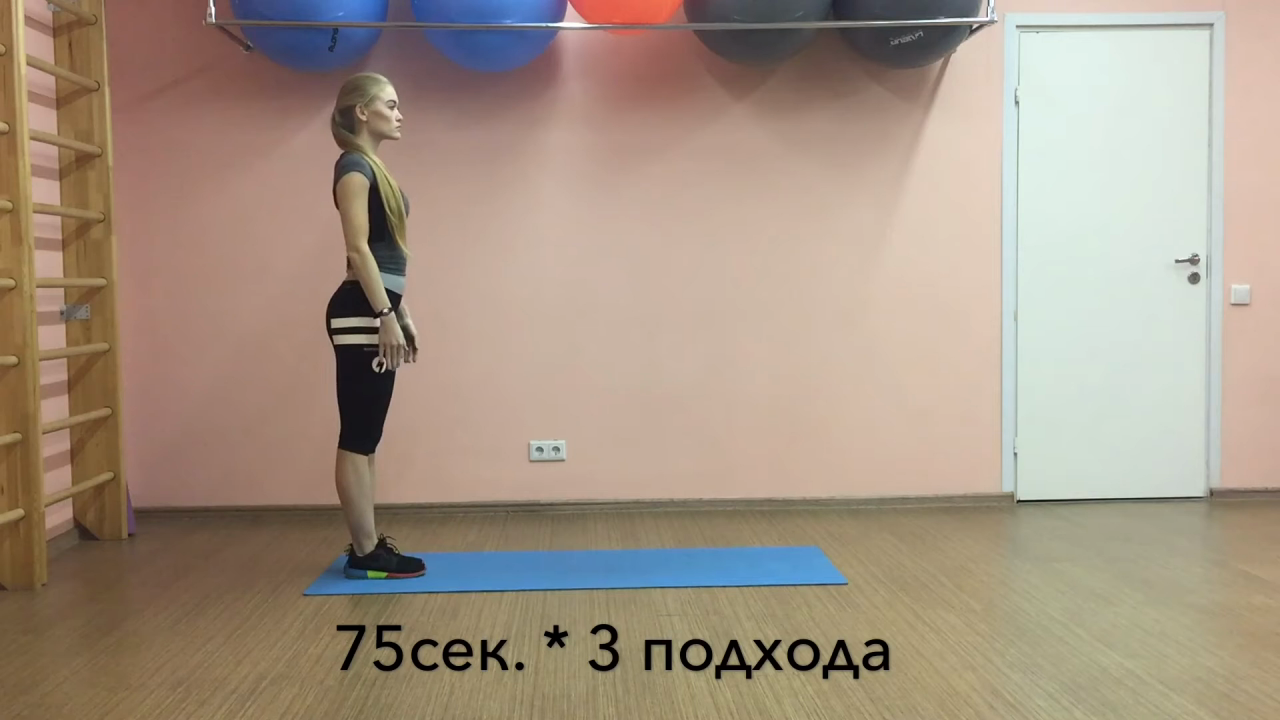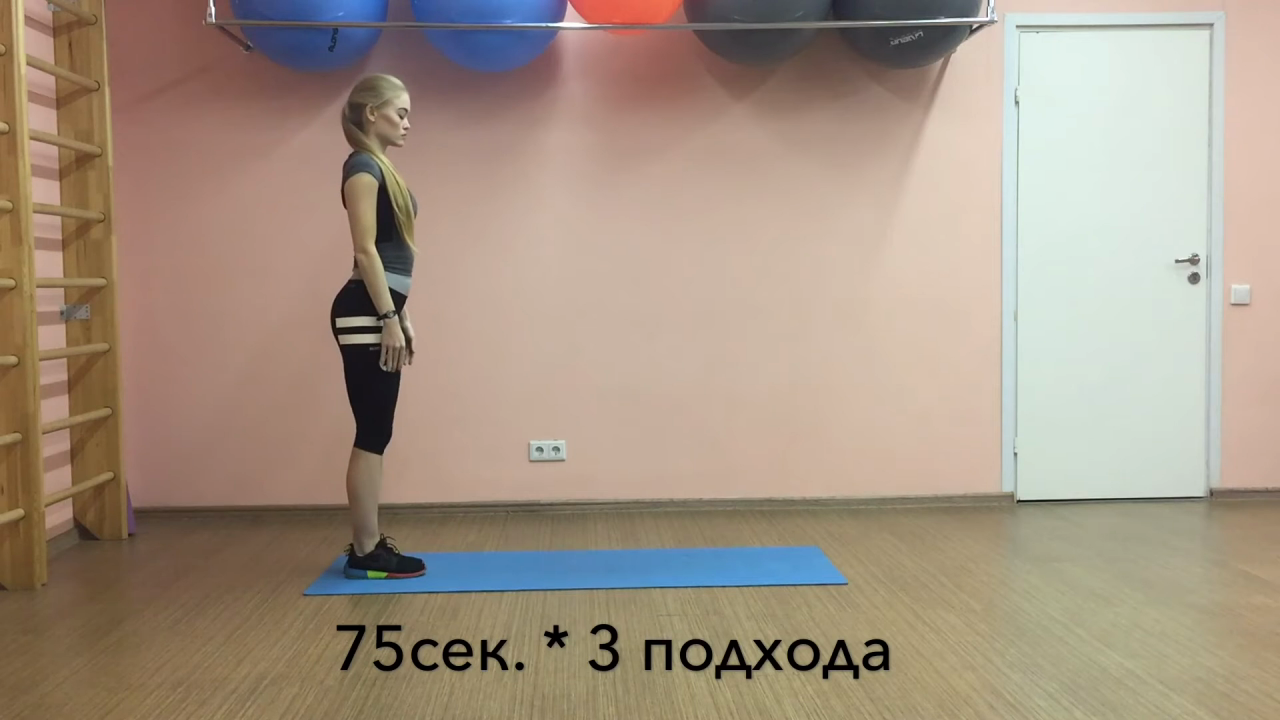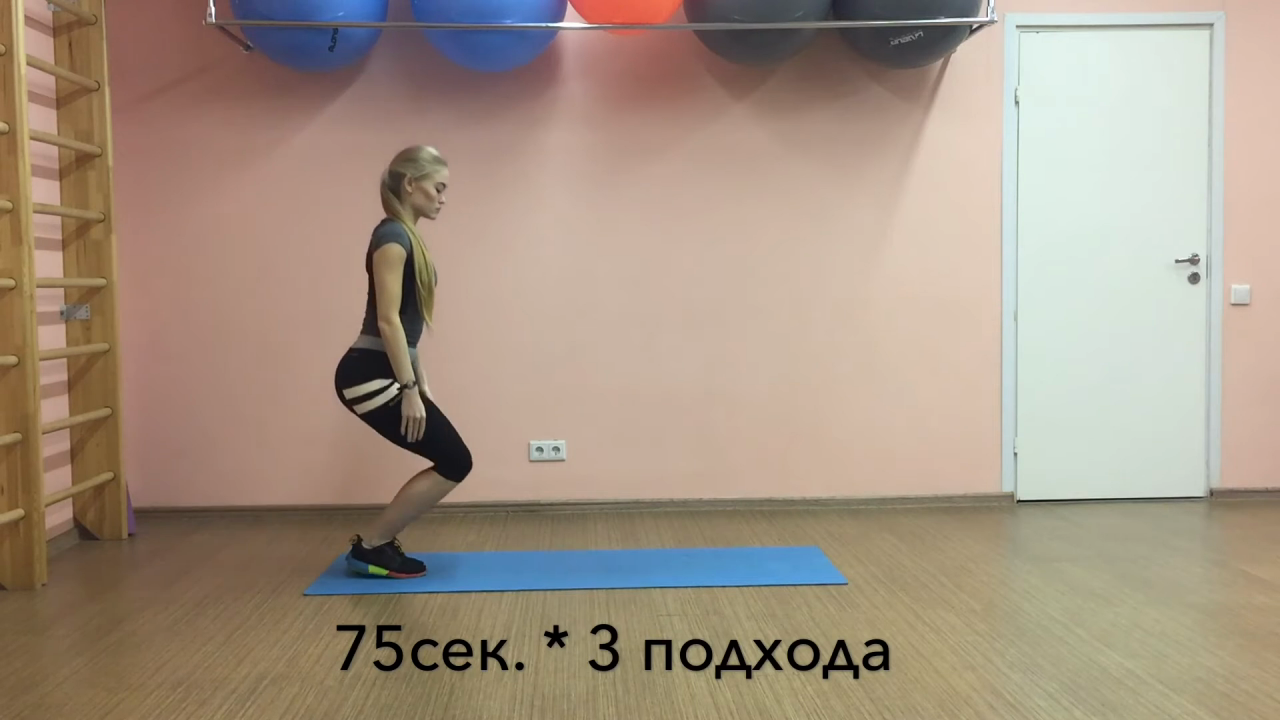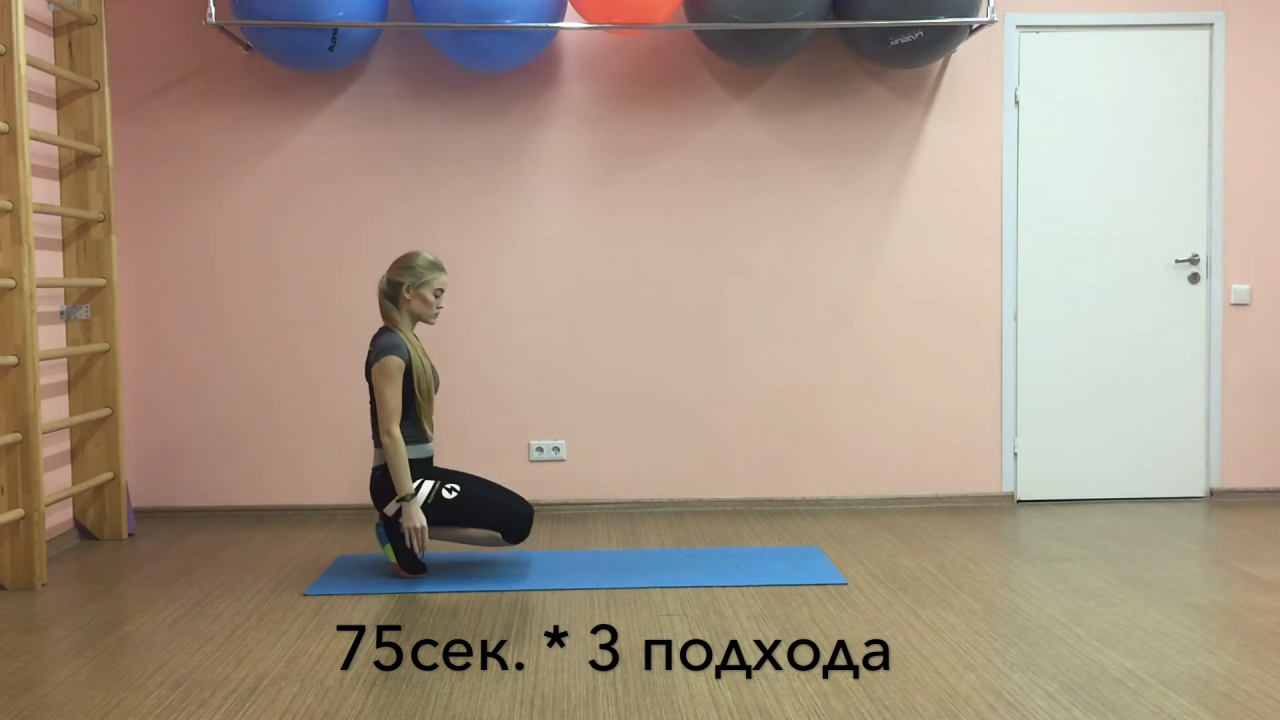
dt=0.5s
person 1, frame 1
left shoulder: (372, 167)
right shoulder: (353, 167)
right elbow: (358, 249)
left wrist: (403, 315)
right wrist: (386, 317)
left hip: (376, 311)
right hip: (360, 314)
left knee: (366, 437)
right knee: (358, 438)
left ankle: (368, 546)
right ankle: (365, 554)
person 1, frame 2
left shoulder: (379, 167)
right shoulder: (362, 167)
right elbow: (366, 250)
left wrist: (401, 317)
right wrist: (389, 319)
left hip: (379, 310)
right hip: (365, 313)
left knee: (375, 436)
right knee: (373, 436)
left ankle: (369, 546)
right ankle: (365, 554)
person 1, frame 3
left shoulder: (405, 237)
right shoulder: (392, 237)
right elbow: (388, 321)
left wrist: (418, 381)
right wrist: (409, 392)
left hip: (382, 374)
right hip: (369, 375)
left knee: (451, 462)
right knee: (455, 463)
left ankle: (378, 542)
right ankle: (372, 548)
person 1, frame 4
left shoulder: (405, 341)
right shoulder: (390, 347)
right elbow: (390, 432)
right wrist: (409, 503)
left hip: (417, 471)
right hip: (400, 481)
left knee: (518, 513)
right knee: (516, 522)
left ankle: (408, 531)
right ankle: (404, 531)
